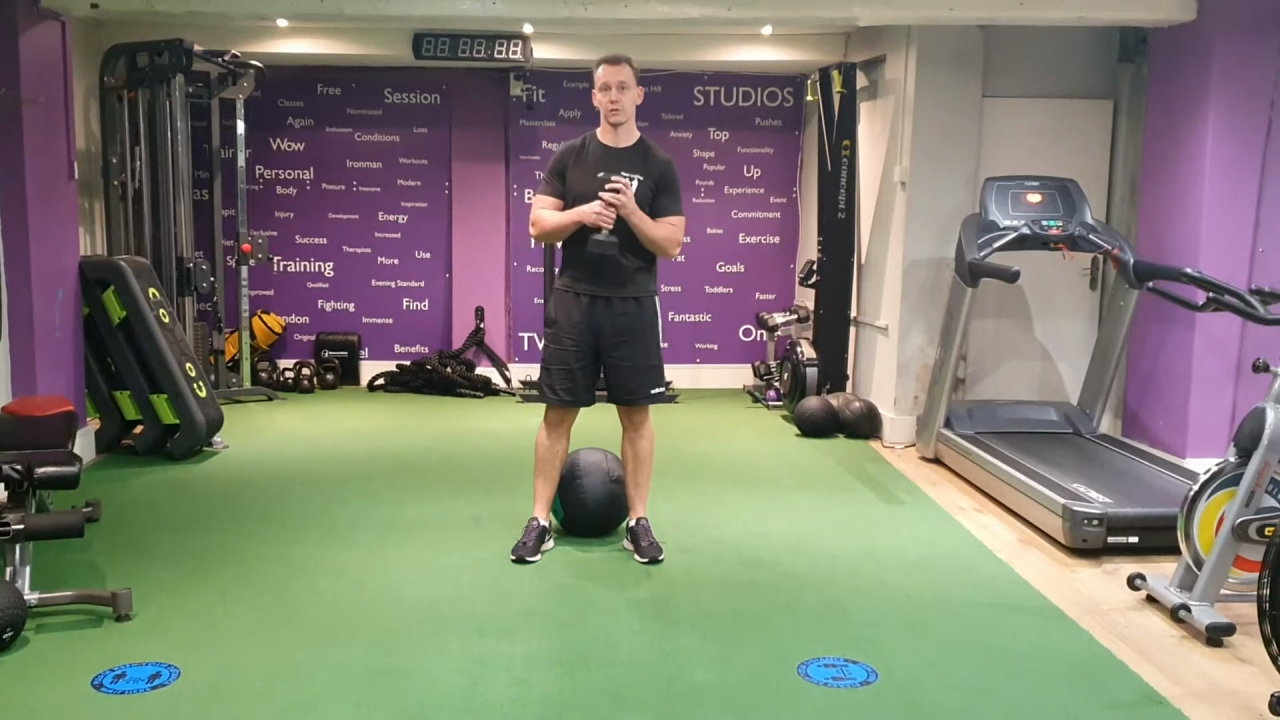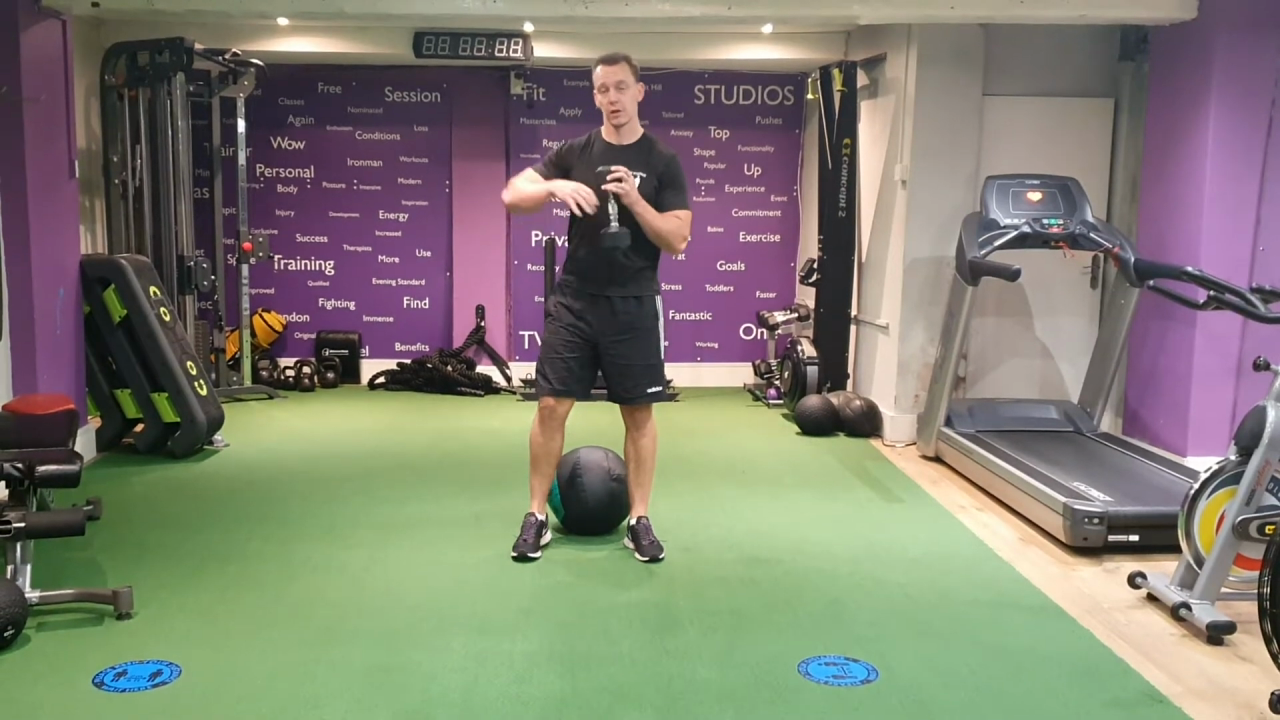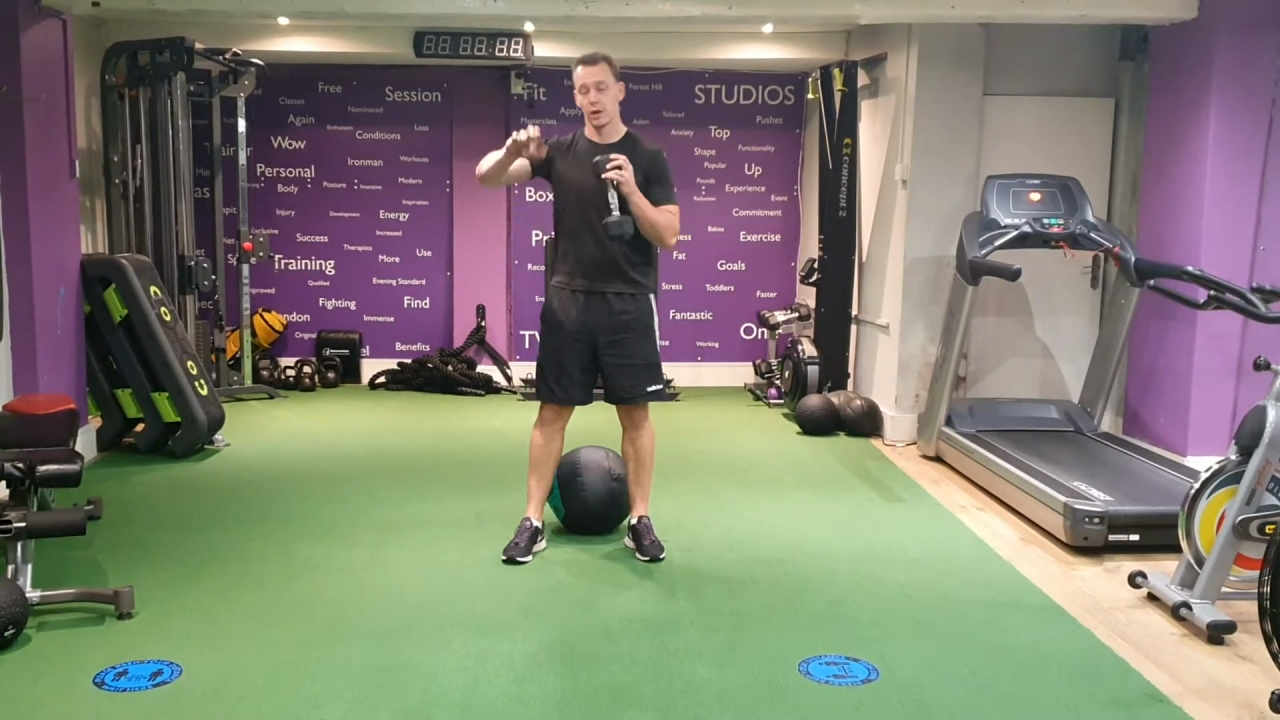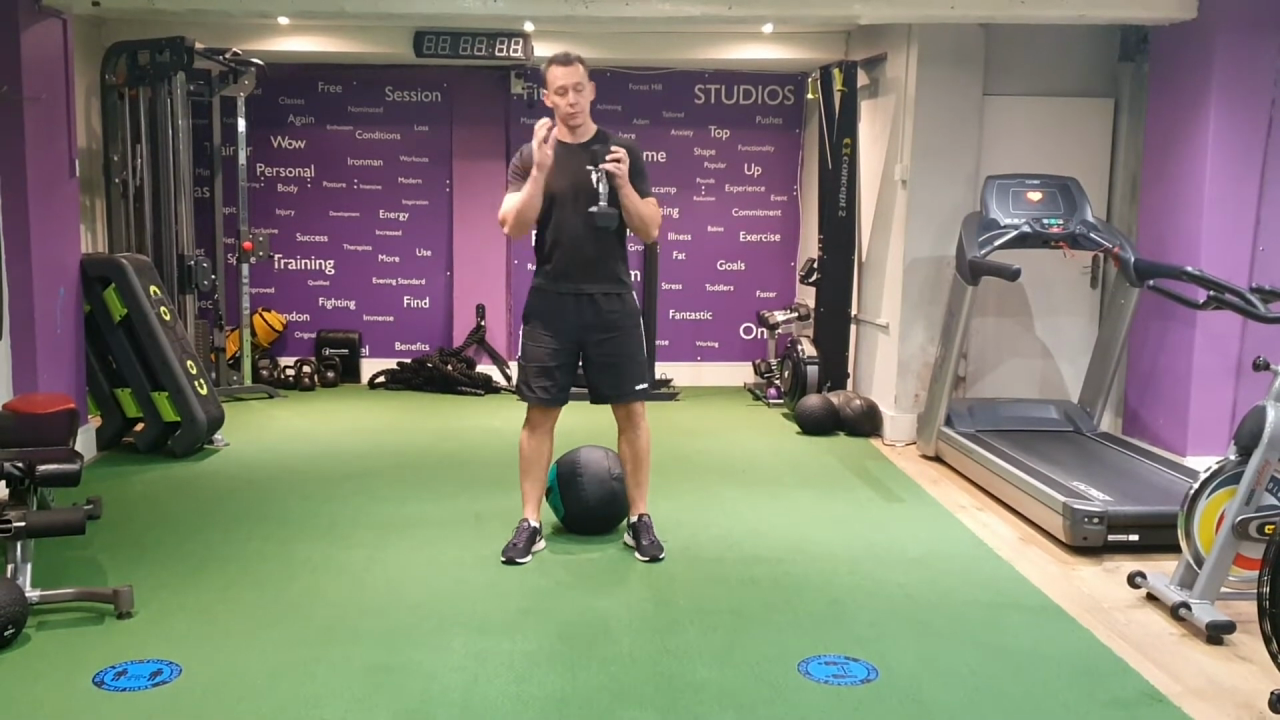
dt=0.2s
person 1, frame 1
left shoulder: (659, 165)
right shoulder: (569, 156)
left elbow: (671, 244)
right elbow: (538, 226)
left wrist: (630, 210)
right wrist: (580, 213)
left hip: (633, 305)
right hip: (573, 301)
left knee: (636, 414)
right knee: (557, 414)
left ankle: (638, 522)
right ankle: (540, 522)
person 1, frame 2
left shoulder: (663, 160)
right shoulder: (575, 151)
left elbow: (677, 239)
right elbow: (512, 196)
left wrist: (634, 200)
right wrist: (556, 186)
left hip: (633, 303)
right hip: (575, 298)
left knee: (638, 412)
right knee: (551, 406)
left ankle: (638, 521)
right ankle: (537, 517)
person 1, frame 3
left shoulder: (648, 157)
right shoulder: (560, 149)
left elbow: (667, 237)
right elbow: (486, 176)
left wrist: (630, 191)
right wrist: (513, 150)
left hip: (629, 301)
right hip: (568, 300)
left knee: (636, 412)
right knee: (553, 411)
left ankle: (639, 521)
right ankle: (533, 522)
person 1, frame 4
left shoulder: (622, 151)
right shoulder: (530, 156)
left elbow: (650, 231)
right elbow: (512, 227)
left wrist: (622, 183)
right wrist: (541, 170)
left hip: (612, 299)
right hip: (551, 301)
left knee: (632, 412)
right knee: (541, 412)
left ankle: (639, 520)
right ankle: (530, 523)
